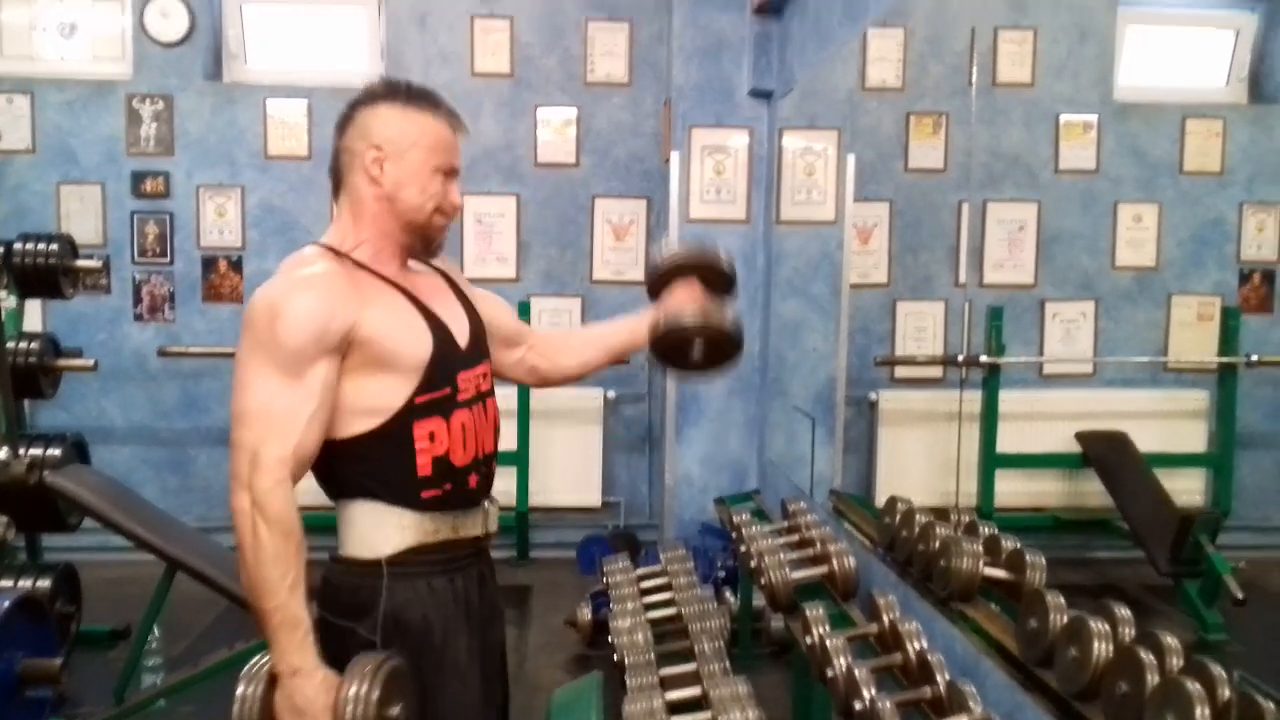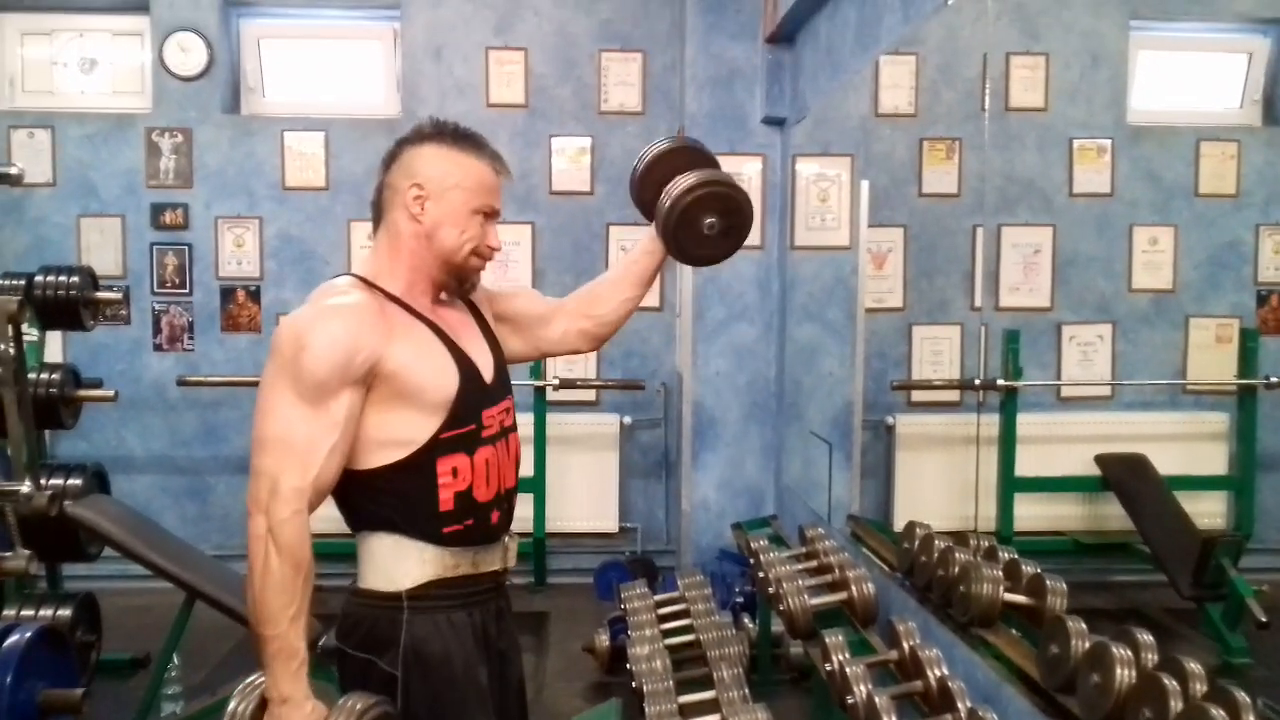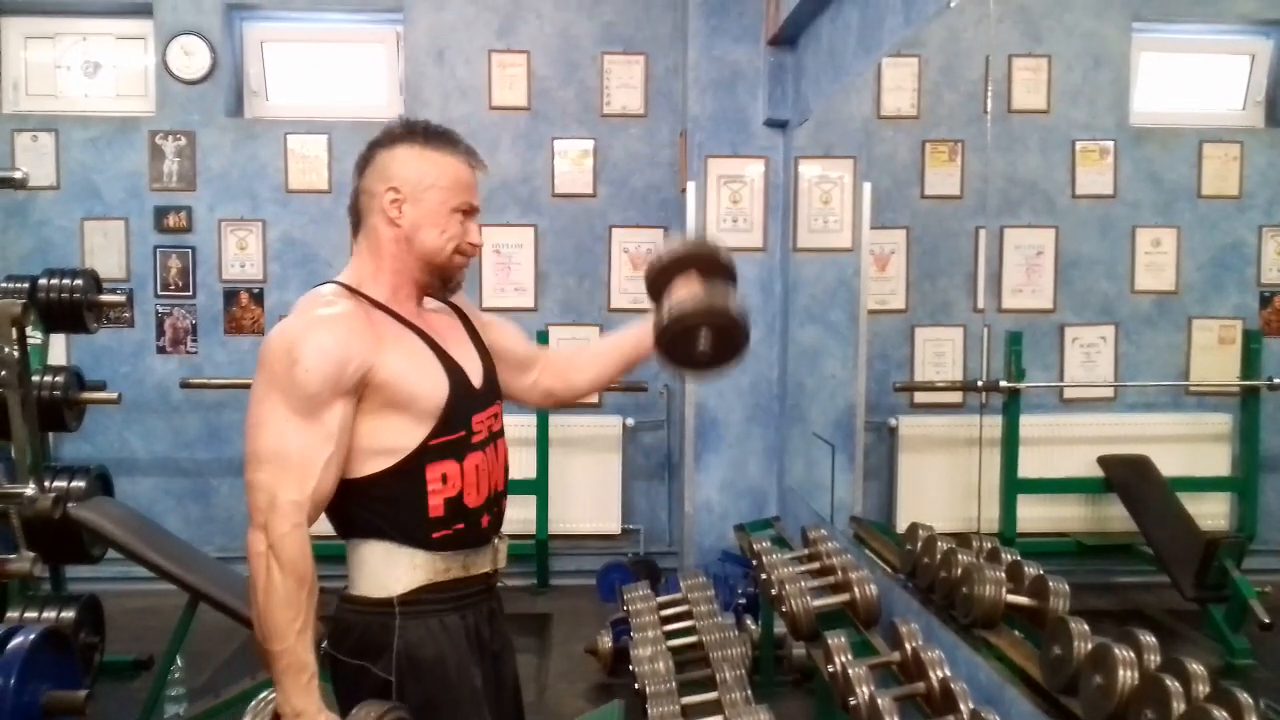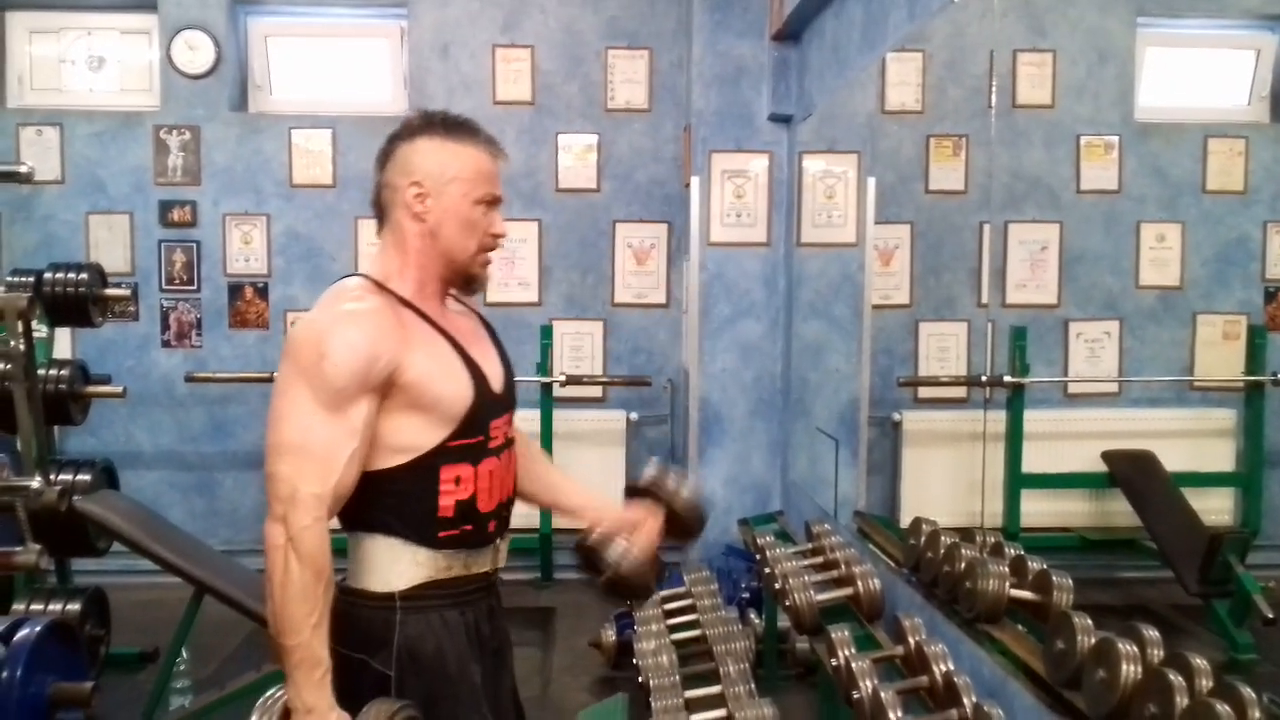
dt=0.3s
person 1, frame 1
left shoulder: (435, 282)
right shoulder: (310, 297)
left elbow: (536, 354)
right elbow: (260, 486)
left wrist: (655, 320)
right wrist: (297, 665)
left hip: (465, 580)
right hip: (393, 602)
person 1, frame 2
left shoulder: (471, 312)
right shoulder: (339, 326)
left elbow: (577, 322)
right elbow: (277, 513)
left wrist: (662, 239)
left hip: (483, 613)
right hip: (409, 631)
person 1, frame 3
left shoulder: (451, 319)
right shoulder: (326, 336)
left elbow: (552, 373)
right elbow: (276, 527)
left wrist: (659, 325)
left hip: (476, 615)
right hip: (400, 635)
person 1, frame 4
left shoulder: (460, 320)
right shoulder: (353, 329)
right elbow: (295, 521)
left wrist: (608, 513)
left hip: (475, 612)
right hip: (403, 630)
